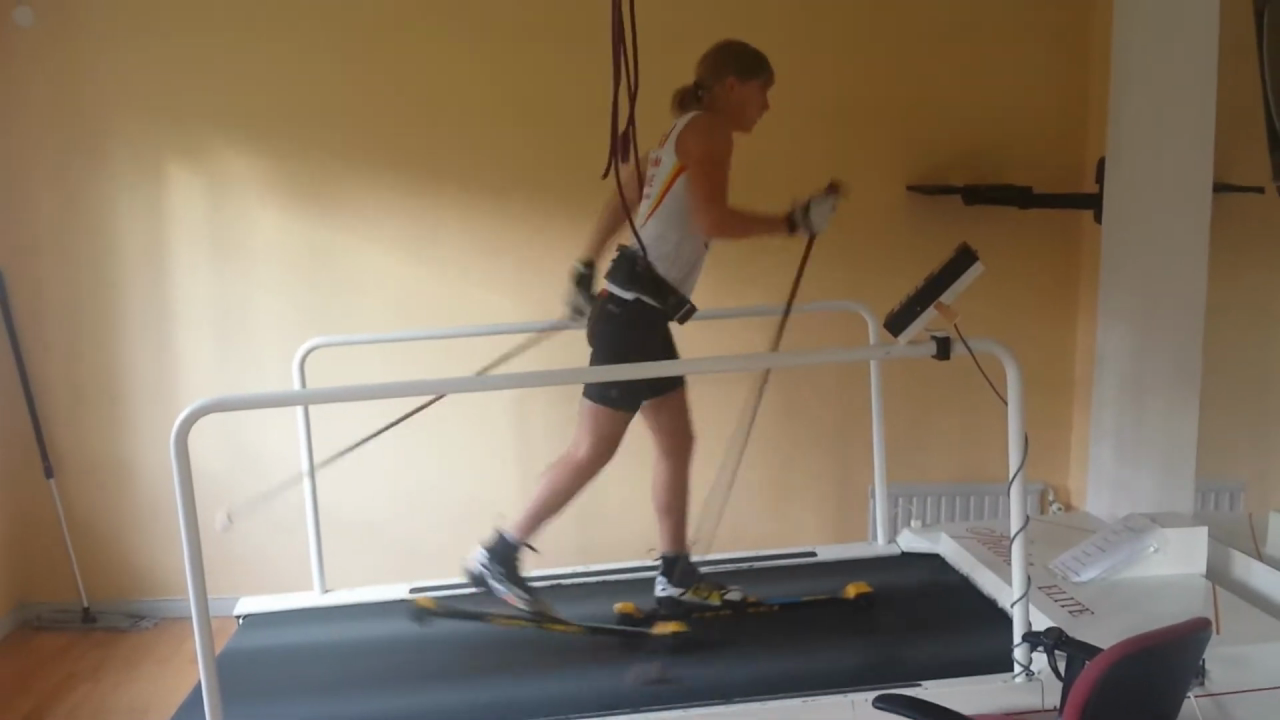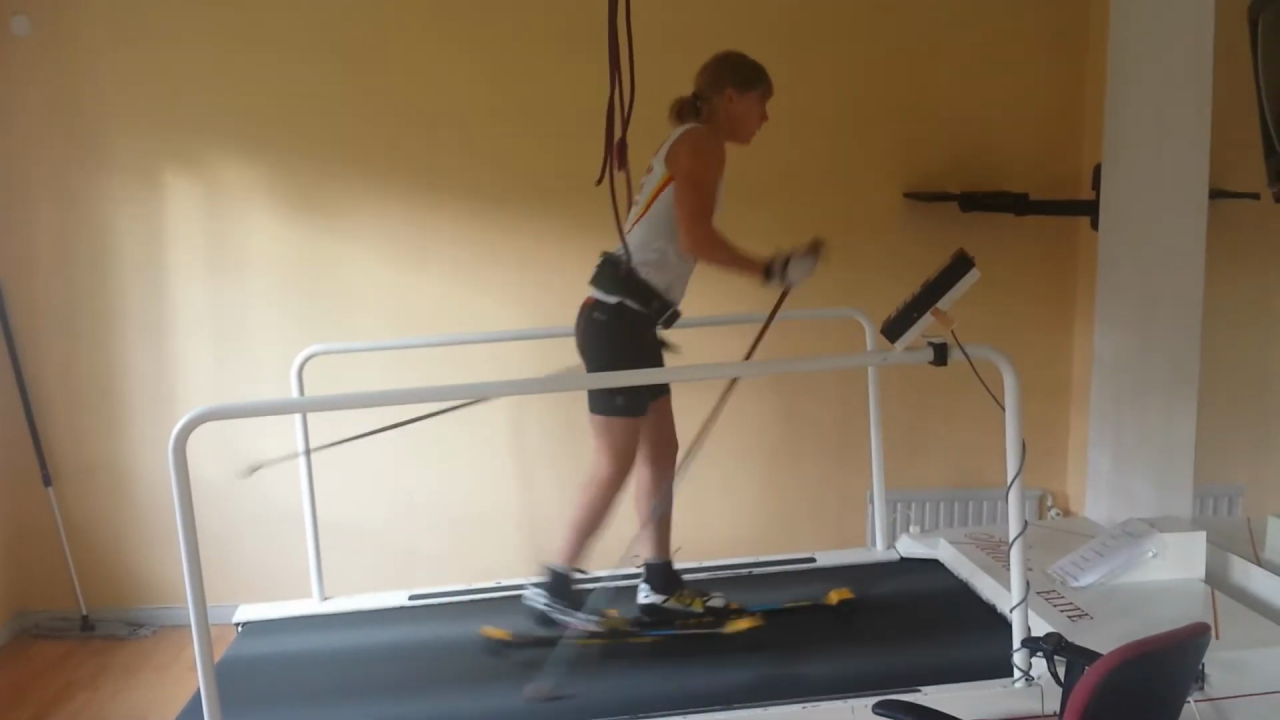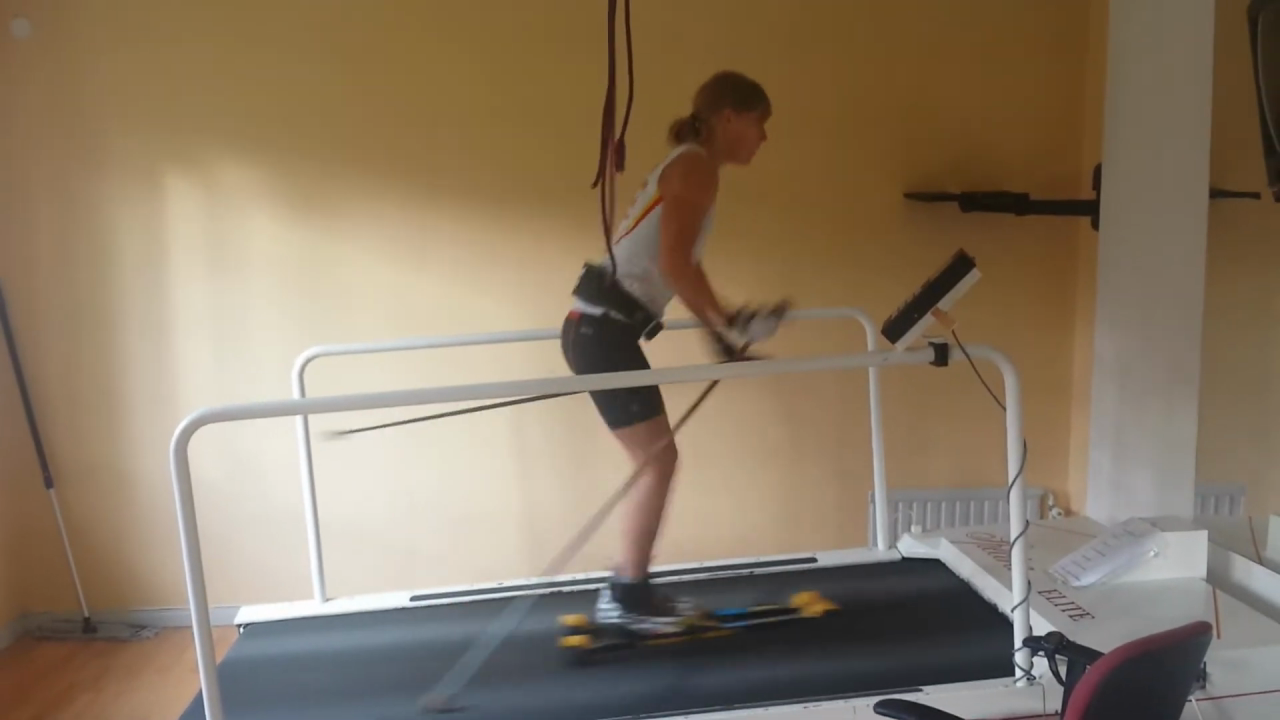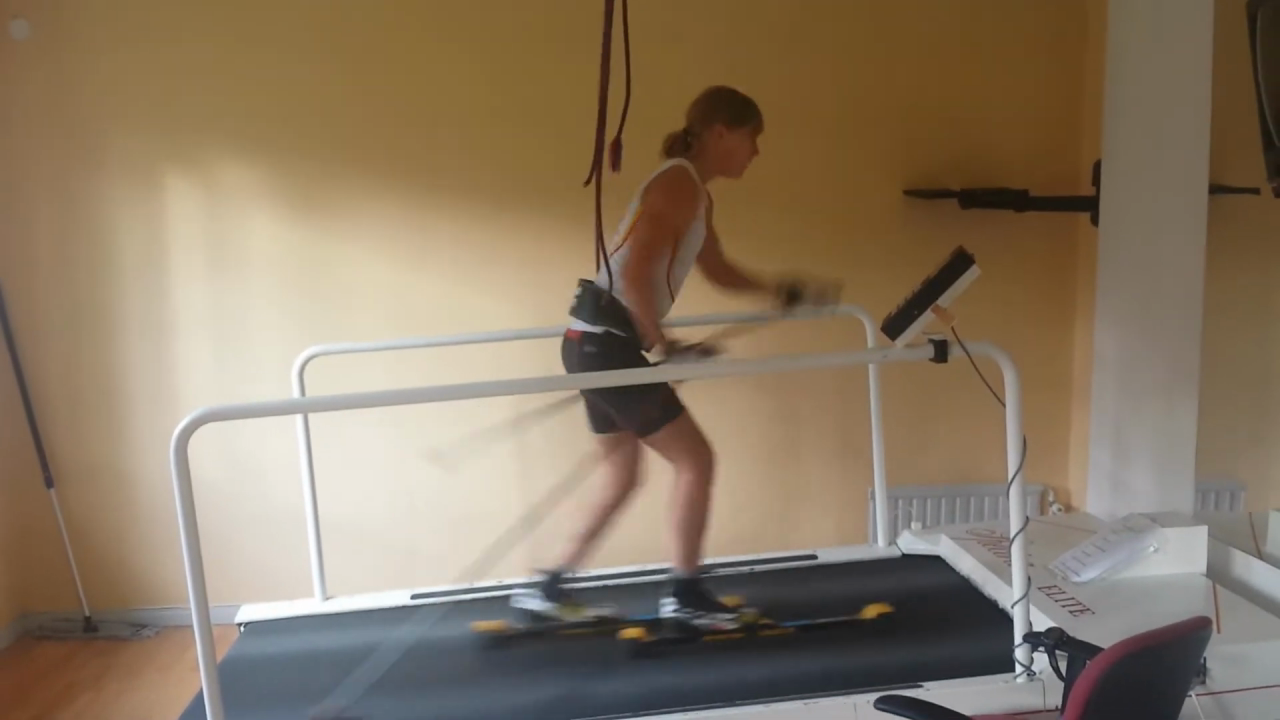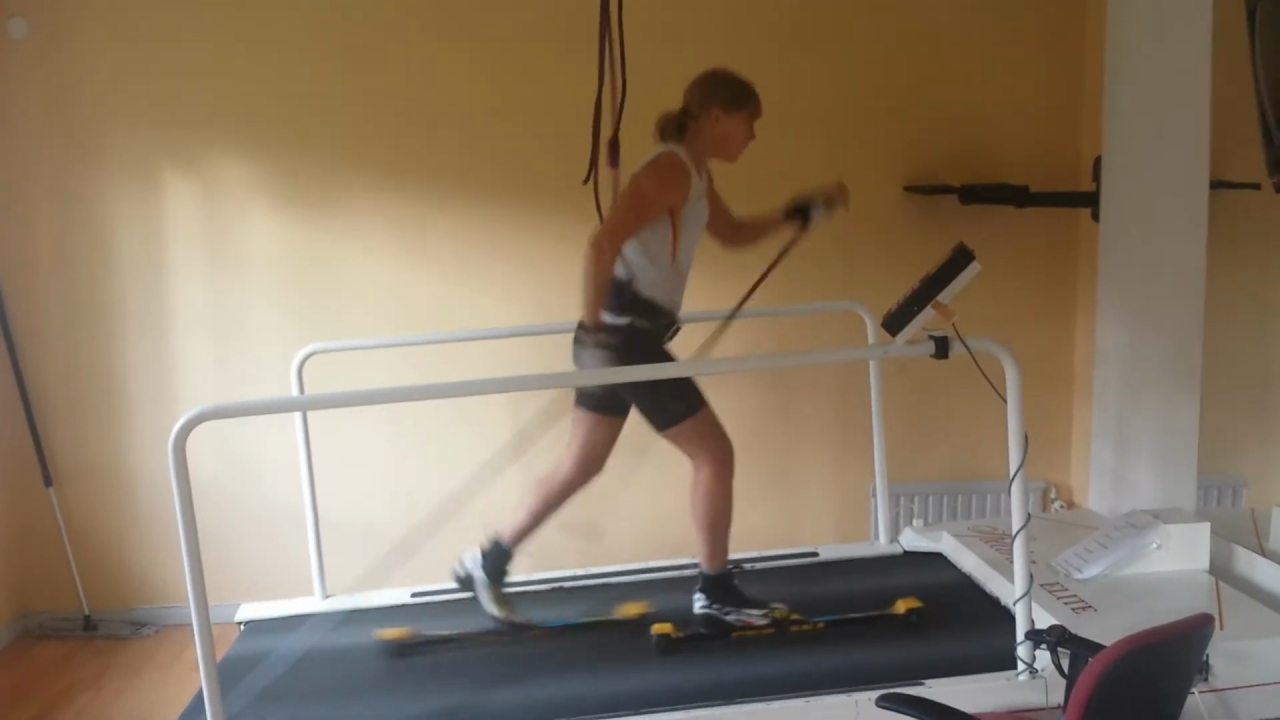
dt=0.1s
person 1, frame 1
left shoulder: (681, 137)
right shoulder: (705, 132)
left elbow: (622, 213)
right elbow: (713, 221)
left wrist: (584, 272)
right wrist: (791, 221)
left hip: (637, 312)
right hip: (631, 314)
left knee: (677, 442)
right knee: (593, 451)
left ankle: (677, 577)
right ankle: (499, 554)
person 1, frame 2
left shoulder: (684, 148)
right shoulder: (700, 145)
right elbow: (696, 239)
right wrist: (769, 269)
left hip: (625, 315)
right hip: (619, 317)
left knee: (660, 450)
right knee: (614, 463)
left ankle: (659, 583)
right ankle: (555, 586)
person 1, frame 3
left shoulder: (692, 172)
right shoulder: (694, 168)
left elbow: (672, 265)
right elbow: (676, 262)
left wrist: (725, 320)
right wrist: (721, 328)
left hip: (606, 329)
right hip: (602, 329)
left knee: (655, 464)
right knee: (659, 463)
left ankle: (629, 589)
right ankle: (626, 597)
person 1, frame 4
left shoulder: (689, 192)
right shoulder: (678, 183)
left elbow: (718, 272)
right elbow: (637, 273)
left wrist: (779, 291)
right wrist: (664, 345)
left hip: (602, 342)
right hip: (605, 344)
left knee: (622, 474)
right knee: (695, 462)
left ankle: (551, 587)
right ankle: (685, 597)
person 1, frame 5
left shoulder: (694, 172)
right shoulder: (670, 168)
left elbow: (735, 234)
right elbow: (604, 241)
left wrist: (796, 213)
right wrist: (588, 327)
left hip: (618, 333)
right hip: (622, 336)
left knee: (582, 463)
right knee: (714, 456)
left ankle: (490, 561)
right ankle: (716, 592)
